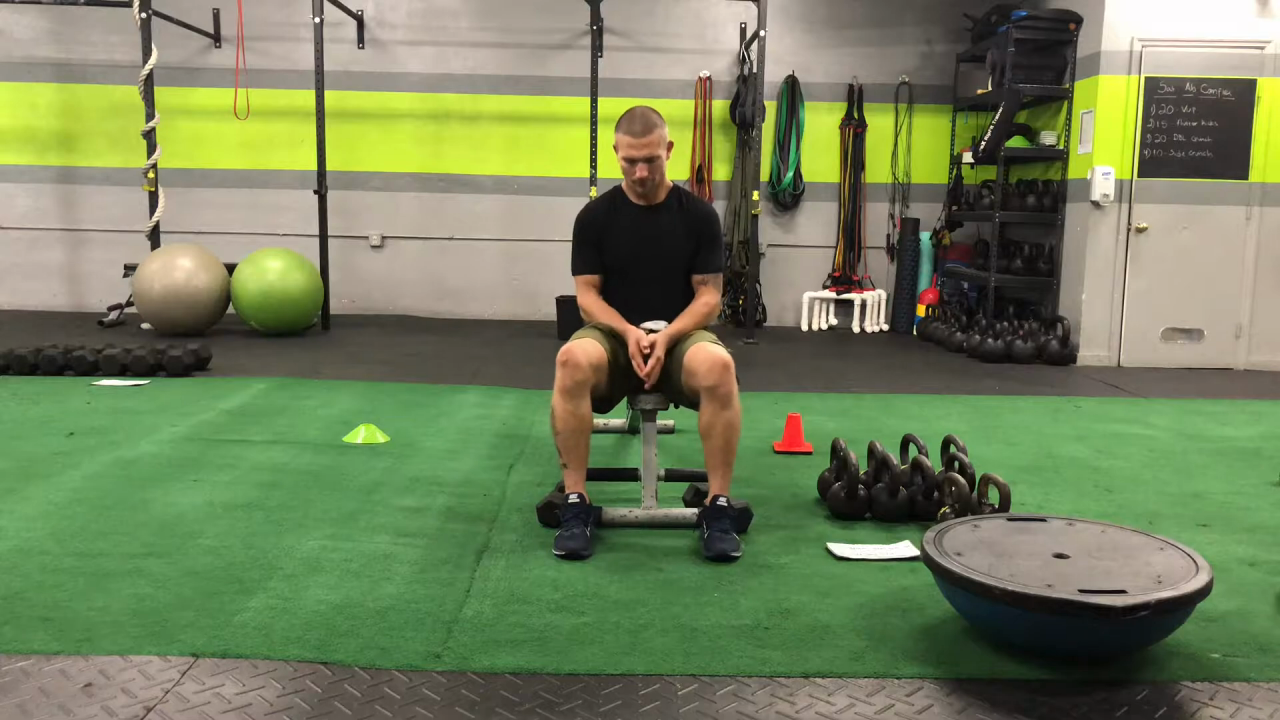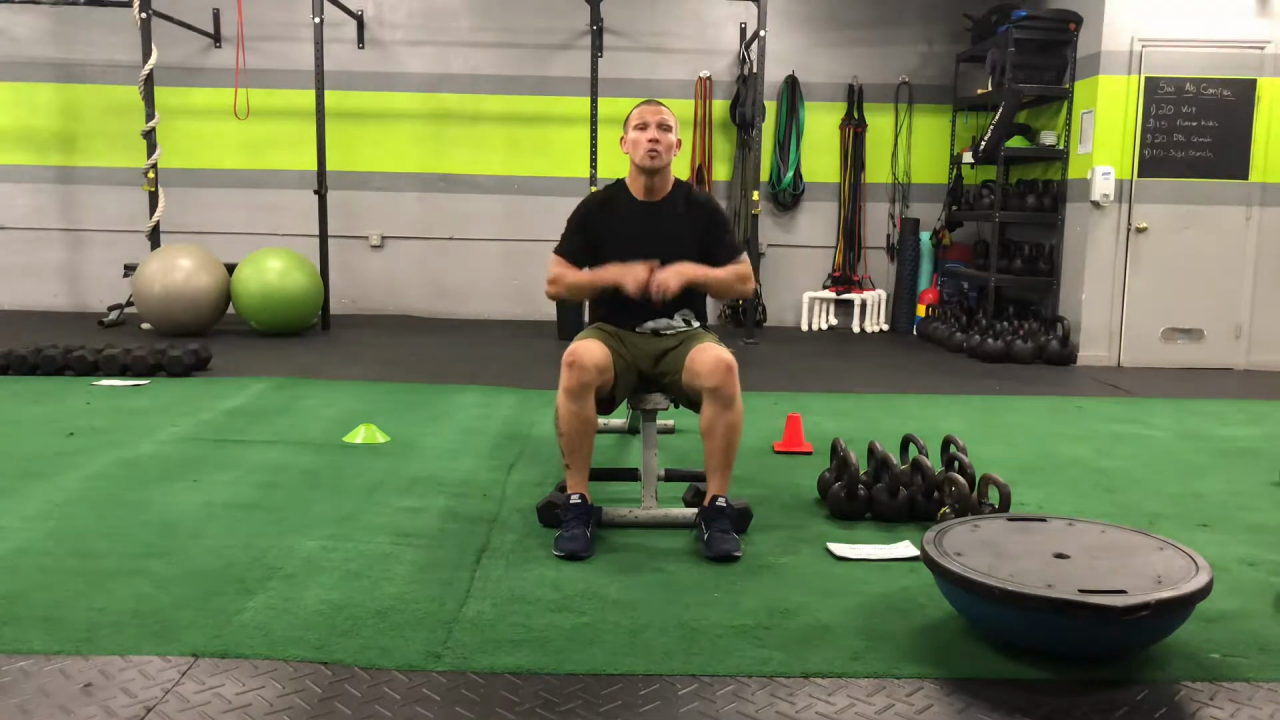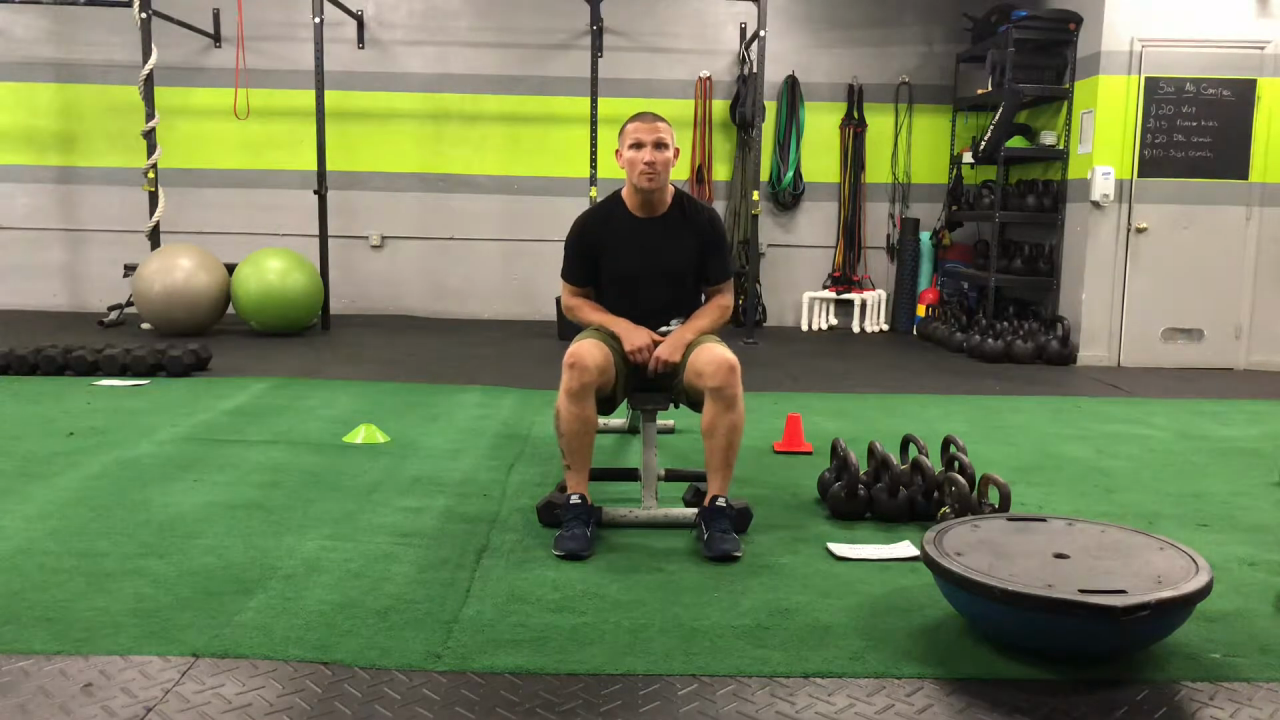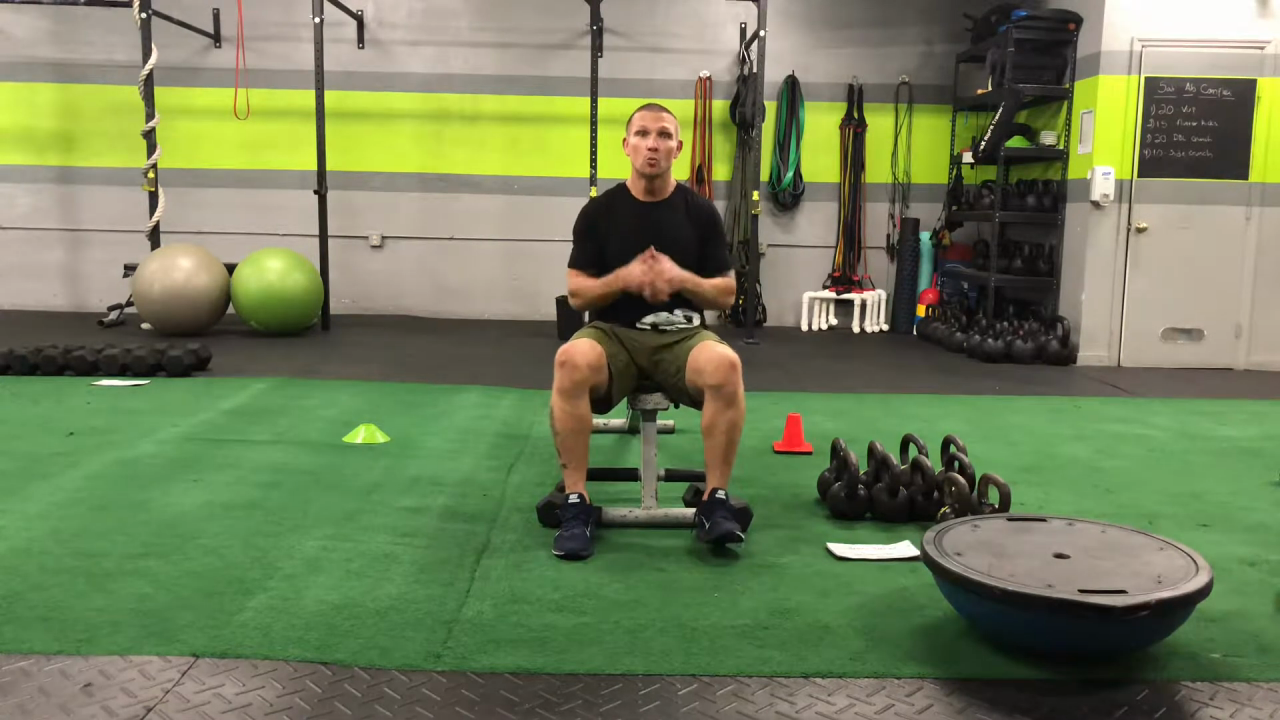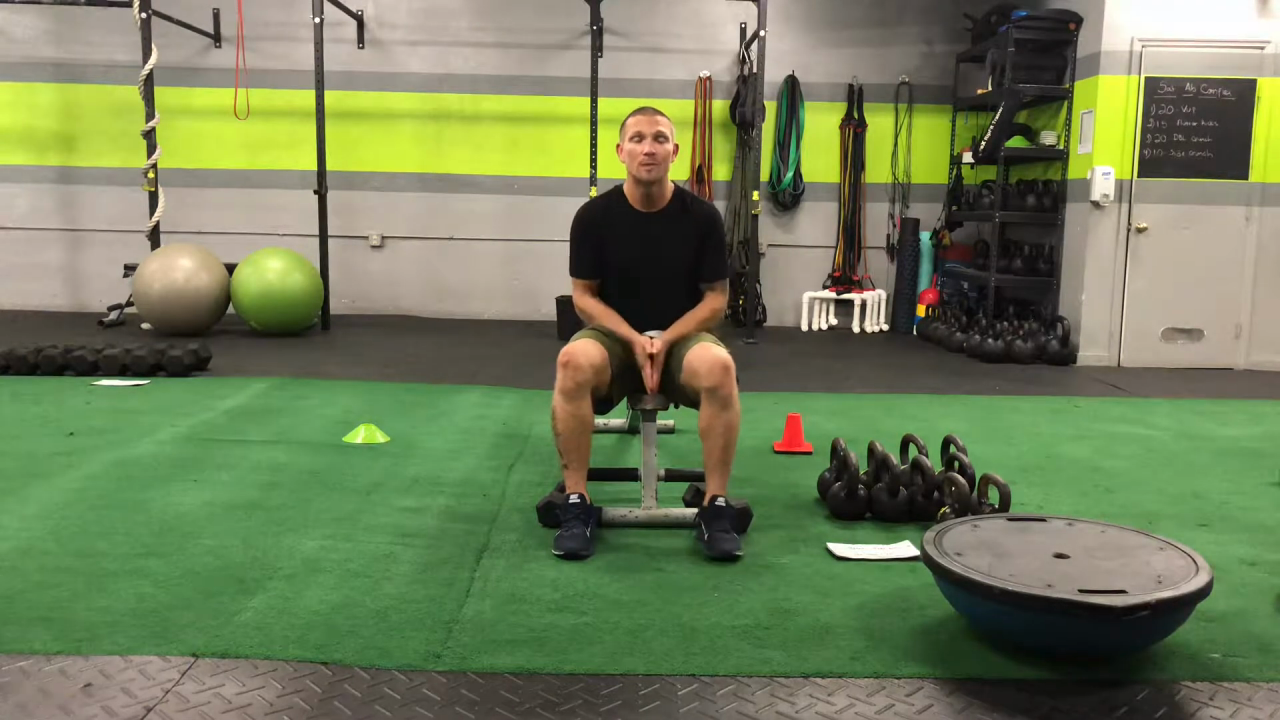
dt=1s
person 1, frame 1
left shoulder: (699, 214)
right shoulder: (595, 215)
left elbow: (709, 295)
right elbow: (588, 294)
left wrist: (666, 337)
right wrist: (628, 332)
left hip: (680, 335)
right hip: (615, 334)
left knee: (718, 366)
right knee: (572, 360)
left ankle: (717, 507)
right ankle: (576, 504)
person 1, frame 2
left shoulder: (702, 208)
right shoulder: (596, 209)
left elbow: (743, 282)
right elbow: (555, 283)
left wrist: (690, 272)
right wrist: (613, 274)
left hip: (681, 333)
right hip: (617, 332)
left knee: (722, 368)
right knee: (577, 362)
left ankle: (715, 508)
right ankle: (577, 505)
person 1, frame 3
left shoulder: (702, 221)
right shoulder: (592, 224)
left elbow: (721, 299)
right elbow: (573, 300)
left wrist: (682, 336)
right wrist: (623, 327)
left hip: (683, 337)
right hip: (615, 335)
left knee: (725, 367)
right knee: (578, 362)
left ankle: (716, 508)
right ankle: (577, 504)
person 1, frame 4
left shoulder: (701, 213)
right shoulder: (599, 212)
left elbow: (726, 292)
right elbow: (576, 292)
left wrist: (683, 280)
right wrist: (623, 279)
left hip: (681, 333)
right hip: (614, 331)
left knee: (726, 366)
right knee: (570, 361)
left ankle: (715, 502)
right ankle: (576, 504)
person 1, frame 5
left shoulder: (702, 216)
right shoulder: (593, 216)
left elbow: (716, 299)
right elbow: (584, 296)
left wrist: (665, 341)
right wrist: (635, 340)
left hip: (682, 337)
right hip: (615, 336)
left knee: (718, 367)
right knee: (573, 362)
left ankle: (715, 509)
right ankle: (577, 505)
